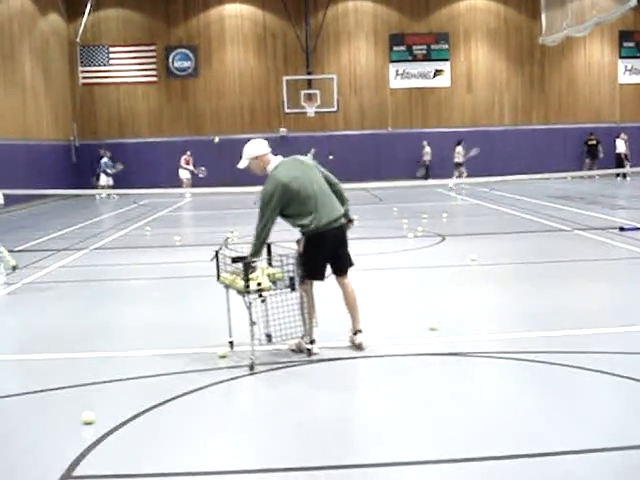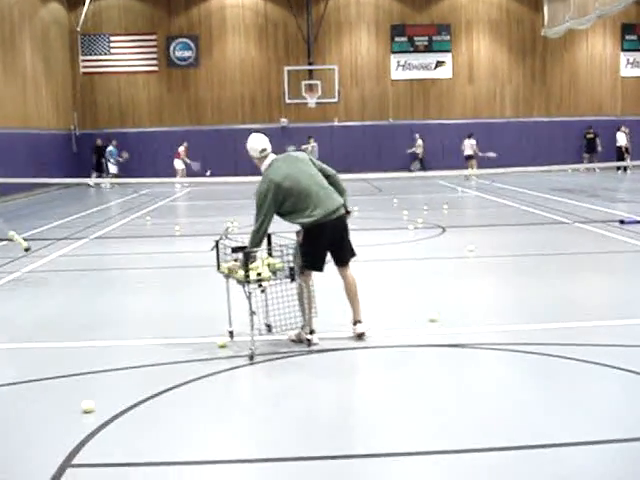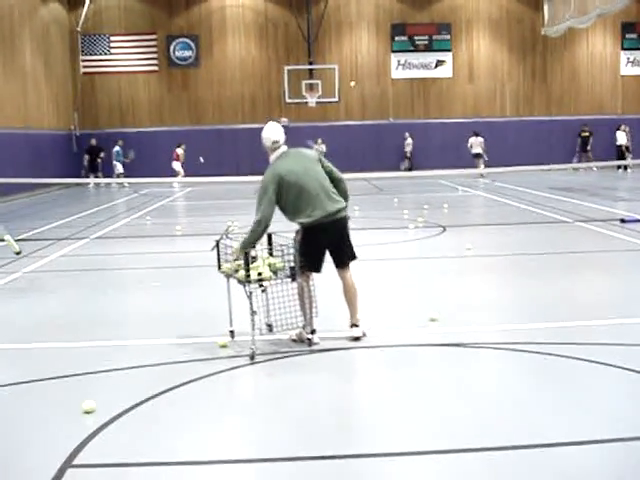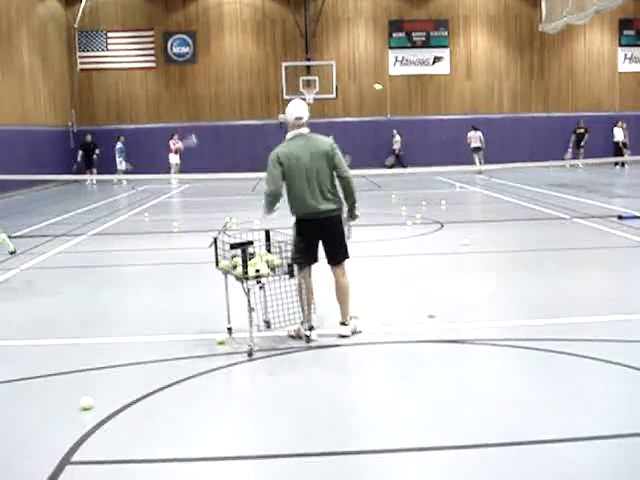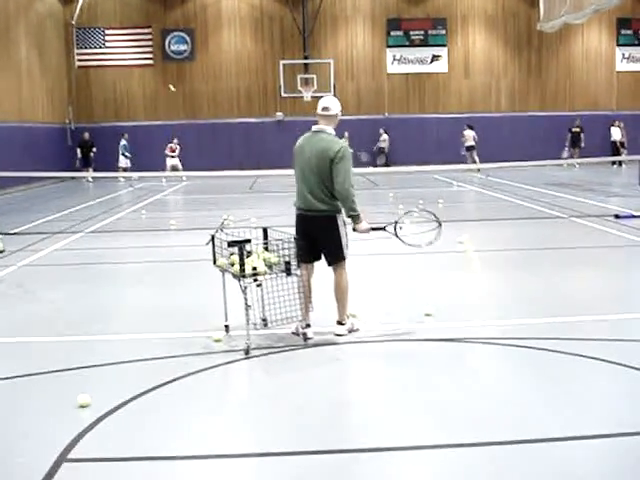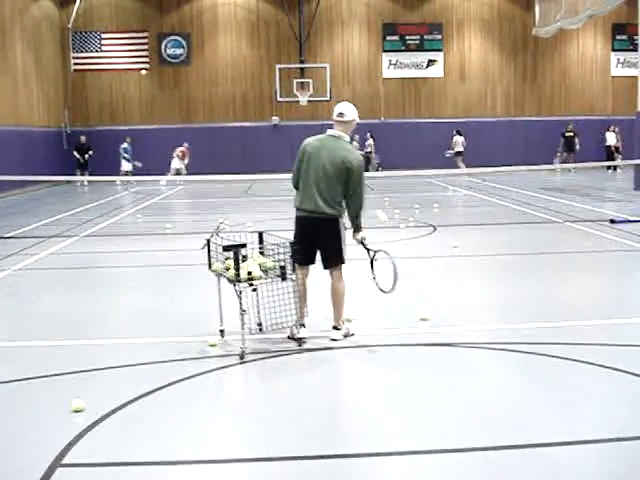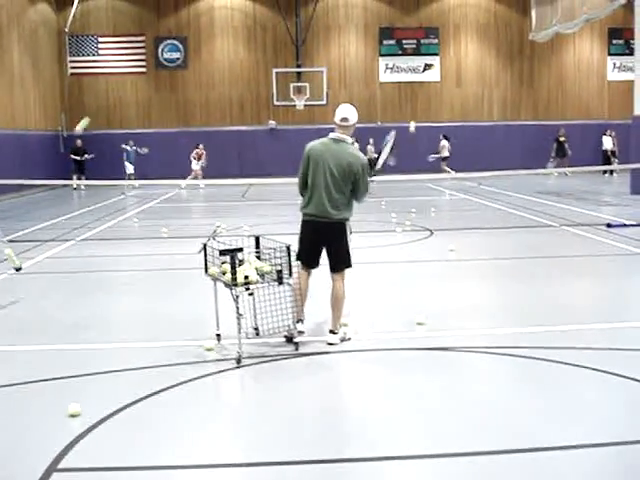
dt=0.3s
person 1, frame 1
left shoulder: (273, 185)
right shoulder: (303, 160)
left elbow: (264, 226)
right elbow: (335, 185)
left wrist: (252, 258)
right wrist: (345, 213)
left hip: (316, 234)
right hip: (338, 225)
left knee: (306, 285)
right knee: (343, 279)
left ankle: (308, 340)
right ankle: (357, 331)
person 1, frame 2
left shoulder: (267, 185)
right shoulder: (297, 156)
left elbow: (261, 226)
right elbow: (332, 176)
right wrist: (344, 204)
left hip: (316, 226)
right hip: (338, 216)
left knee: (304, 275)
right knee: (345, 270)
left ankle: (308, 331)
right ankle: (358, 321)
person 1, frame 3
left shoulder: (272, 175)
right shoulder: (309, 154)
left elbow: (263, 218)
right elbow: (339, 179)
left wrist: (245, 246)
right wrist: (342, 207)
left hip: (314, 227)
right hip: (338, 218)
left knee: (304, 276)
right knee: (344, 271)
left ankle: (308, 331)
right ankle: (355, 325)
person 1, frame 4
left shoulder: (278, 153)
right shoulder: (326, 143)
left elbow: (274, 193)
right elbow: (346, 178)
left wrist: (268, 208)
right wrist: (351, 207)
left hip: (304, 219)
right hip: (330, 216)
left knee: (304, 272)
right knee: (339, 268)
left ankle: (307, 326)
right ankle: (346, 322)
person 1, frame 5
left shoulder: (300, 143)
right shoulder: (339, 147)
right elbow: (343, 189)
right wrist: (356, 218)
left hip: (303, 215)
right hip: (328, 216)
left knee: (305, 269)
right knee: (339, 268)
left ankle: (305, 323)
right ankle: (343, 321)
person 1, frame 6
left shoulder: (309, 144)
right shoulder: (354, 157)
left elbow: (295, 180)
right elbow: (355, 198)
right wrist: (357, 228)
left hip: (304, 216)
right hip: (330, 219)
left knee: (301, 270)
right knee: (336, 272)
left ankle: (300, 324)
right ankle: (338, 326)
person 1, frame 7
left shoulder: (312, 148)
right shoulder: (358, 159)
left elbow: (302, 185)
right elbow: (359, 196)
left hip: (310, 219)
right hip: (337, 222)
left knee: (304, 270)
right knee: (338, 276)
left ankle: (299, 320)
right ankle: (335, 330)
